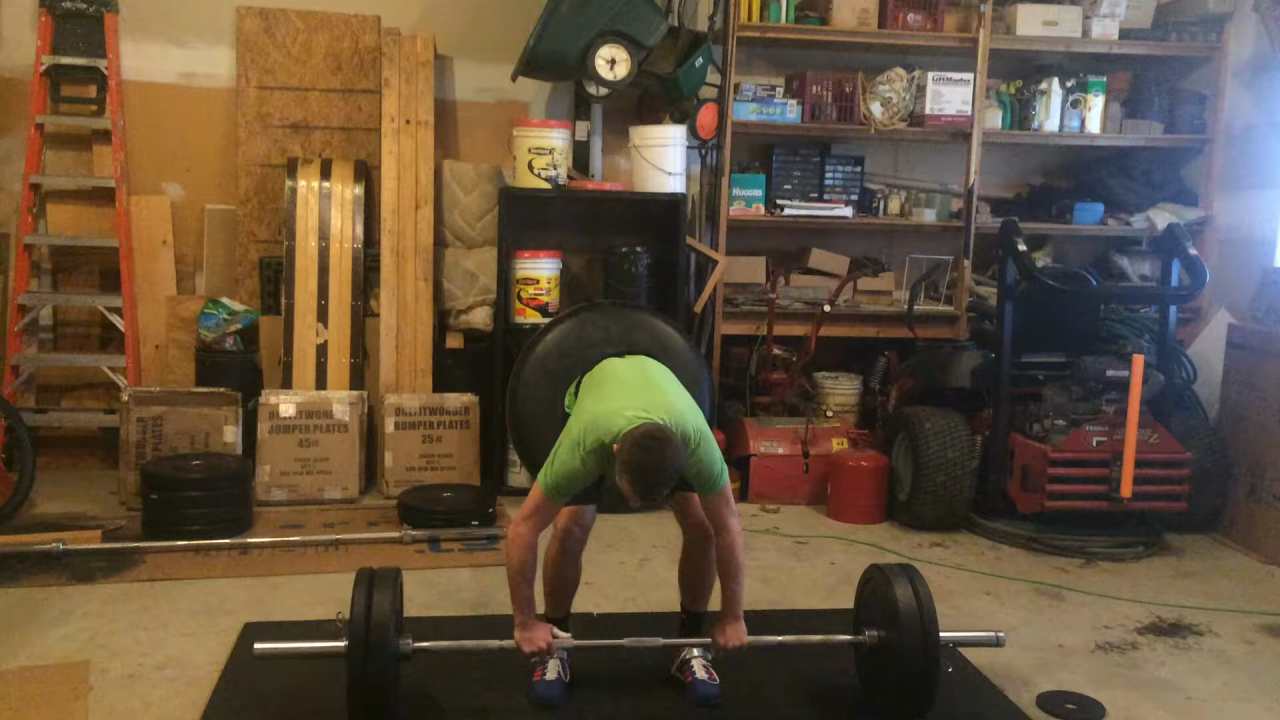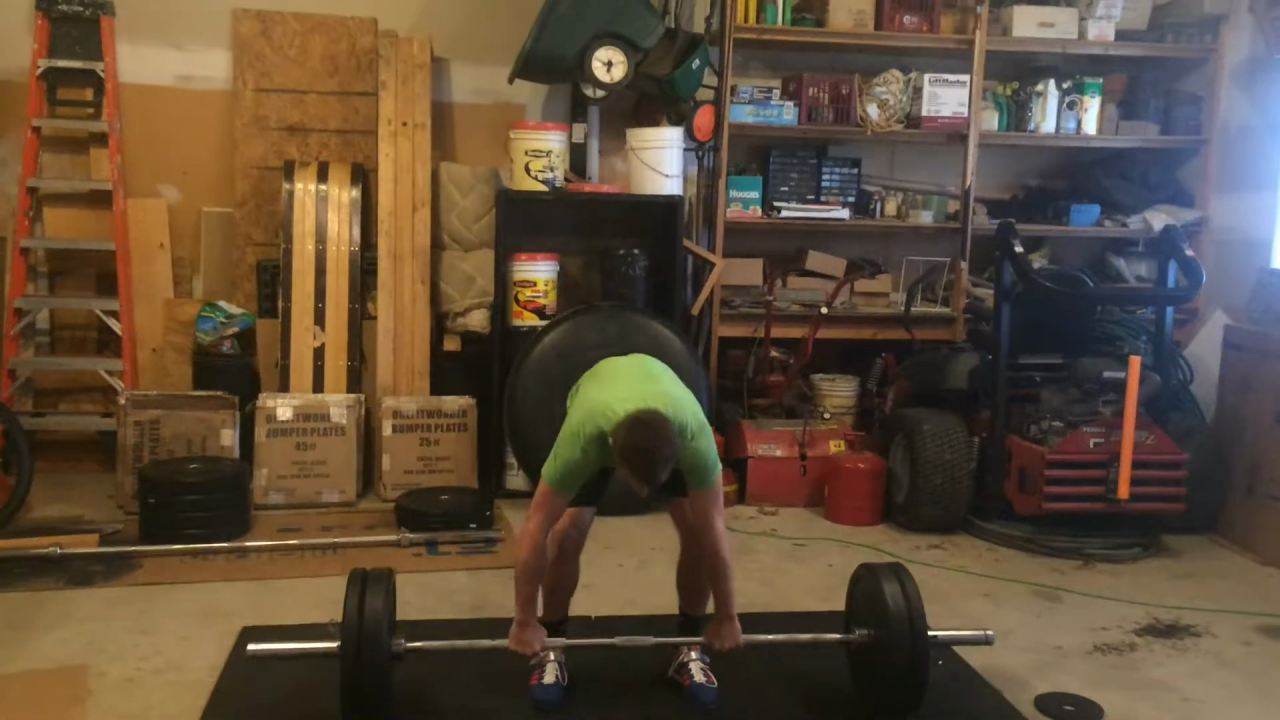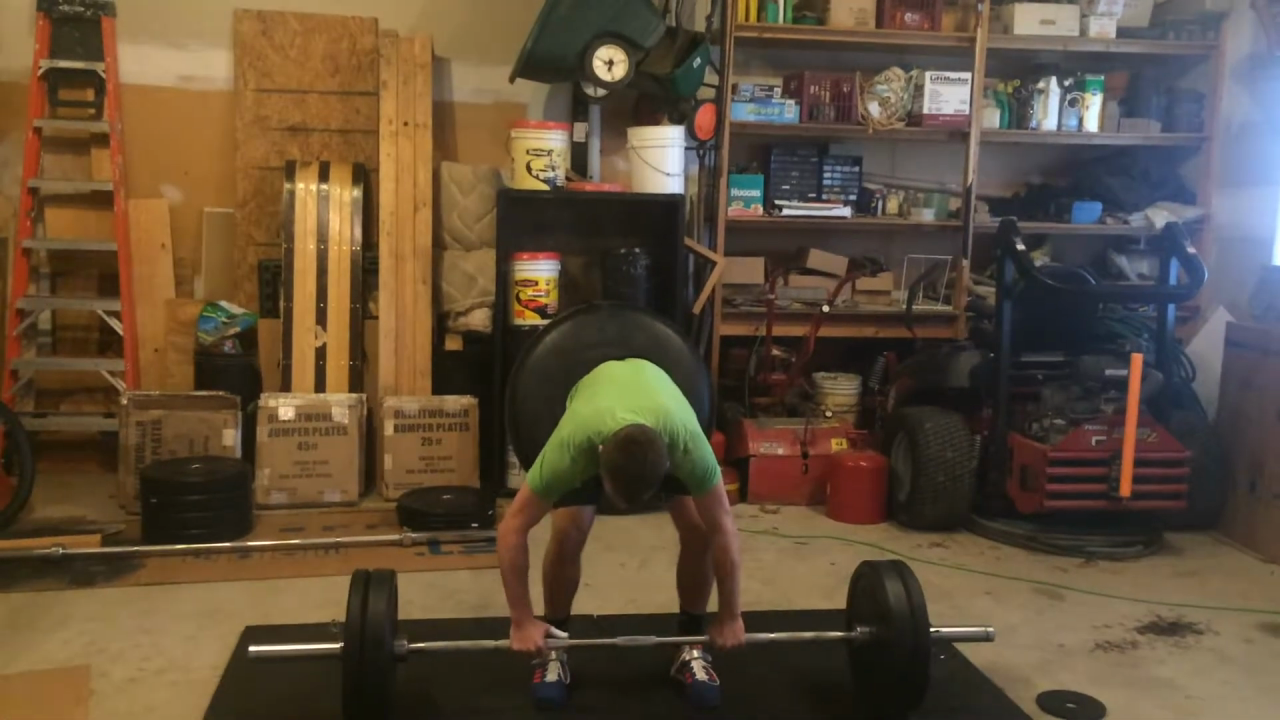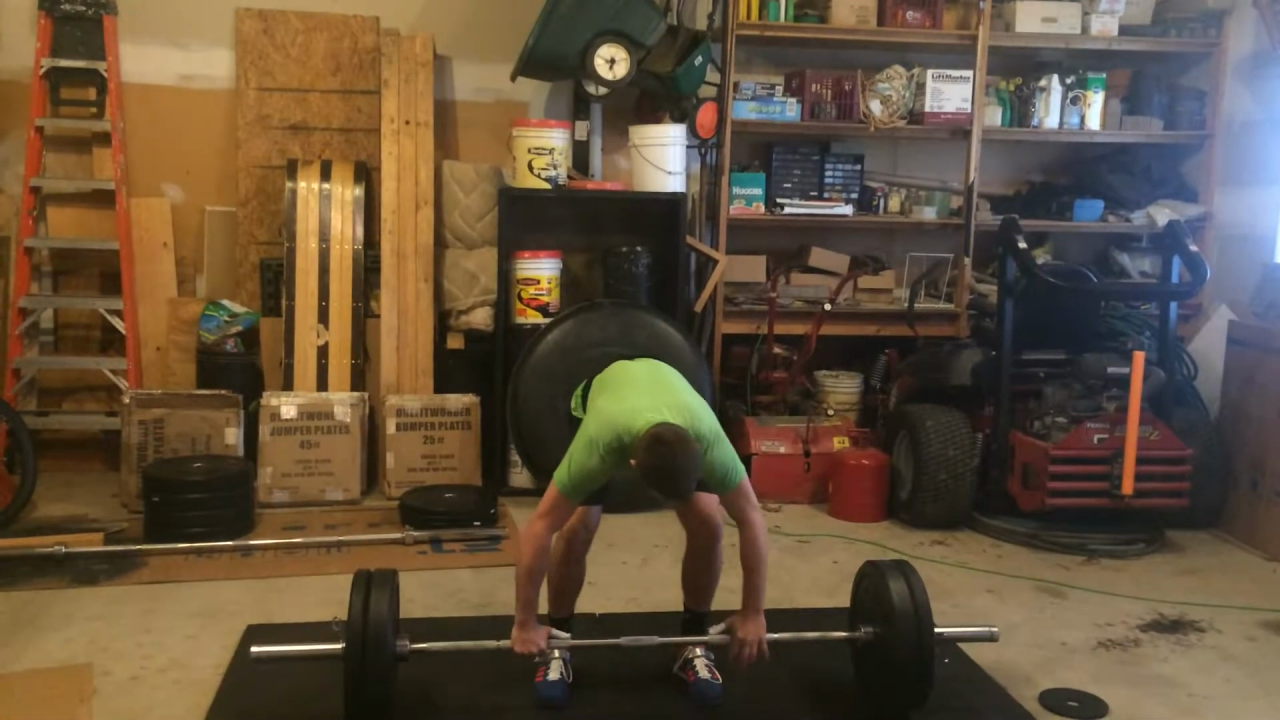
dt=0.5s
person 1, frame 1
left shoulder: (697, 444)
right shoulder: (583, 447)
left elbow: (727, 526)
right elbow: (522, 528)
left wrist: (733, 617)
right wrist: (525, 622)
left knee: (701, 527)
right knee: (569, 530)
left ankle: (691, 646)
right ankle: (555, 648)
person 1, frame 2
left shoulder: (694, 434)
right shoulder: (584, 437)
left elbow: (713, 529)
right elbow: (537, 526)
left wrist: (726, 618)
right wrist: (525, 622)
right hip: (594, 411)
left knee: (696, 530)
right knee: (567, 534)
left ankle: (689, 649)
right ankle: (551, 649)
person 1, frame 3
left shoulder: (687, 443)
right shoulder: (572, 446)
left elbow: (721, 527)
right elbow: (512, 526)
left wrist: (730, 616)
right wrist: (522, 620)
left knee: (698, 530)
right knee: (567, 534)
left ankle: (691, 647)
right ankle: (553, 650)
person 1, frame 4
left shoulder: (710, 444)
right shoulder: (599, 444)
left elbow: (752, 521)
right elbow: (539, 528)
left wrist: (753, 613)
right wrist: (525, 622)
left knee: (708, 526)
right knee: (575, 531)
left ankle: (694, 644)
right ankle: (557, 646)
